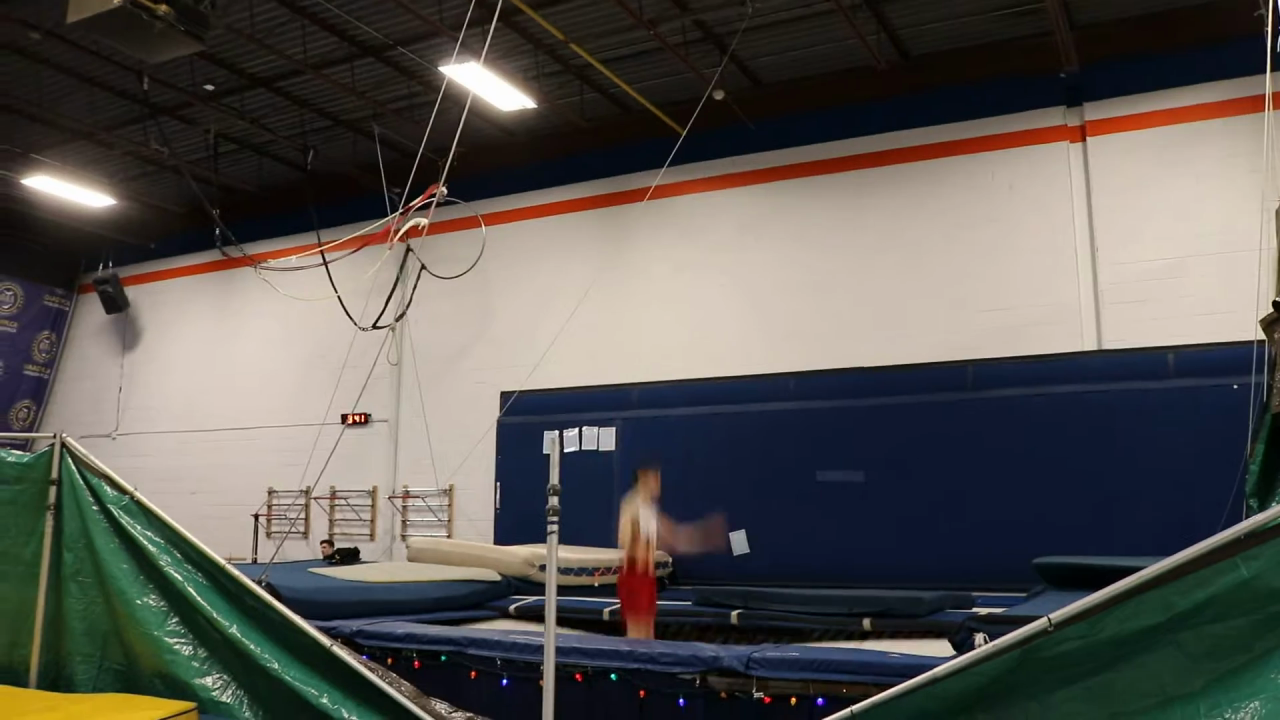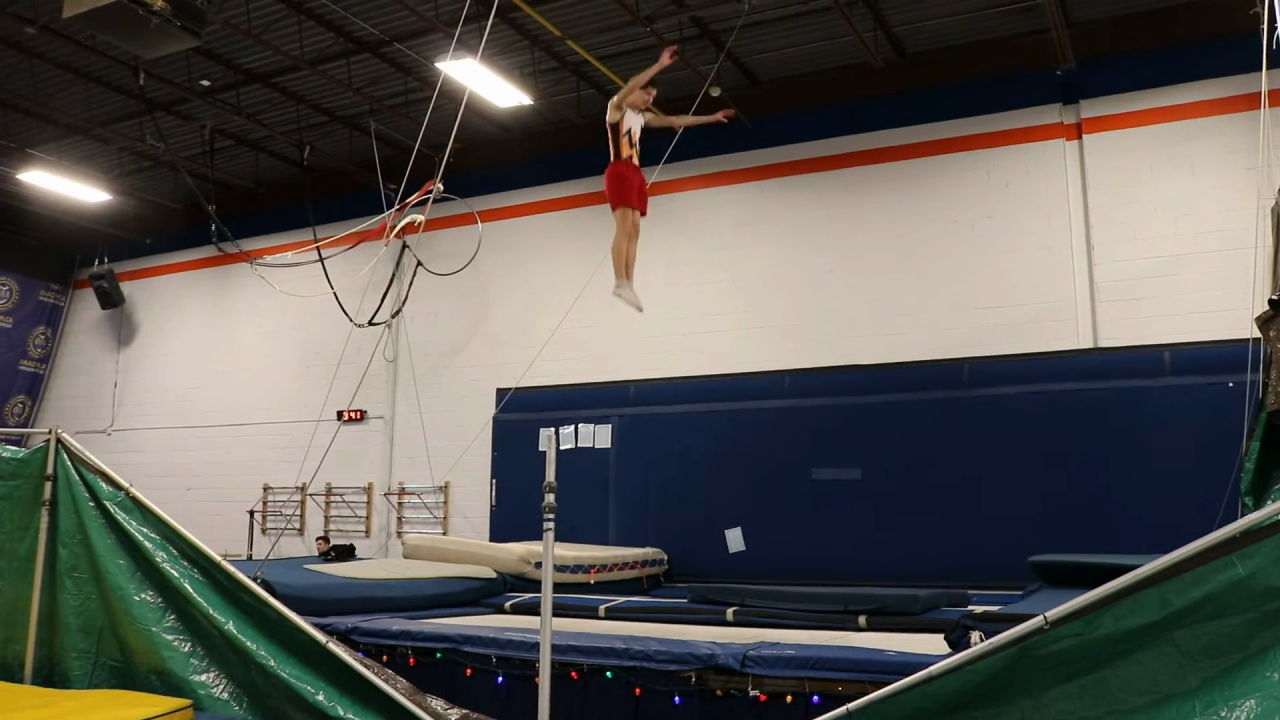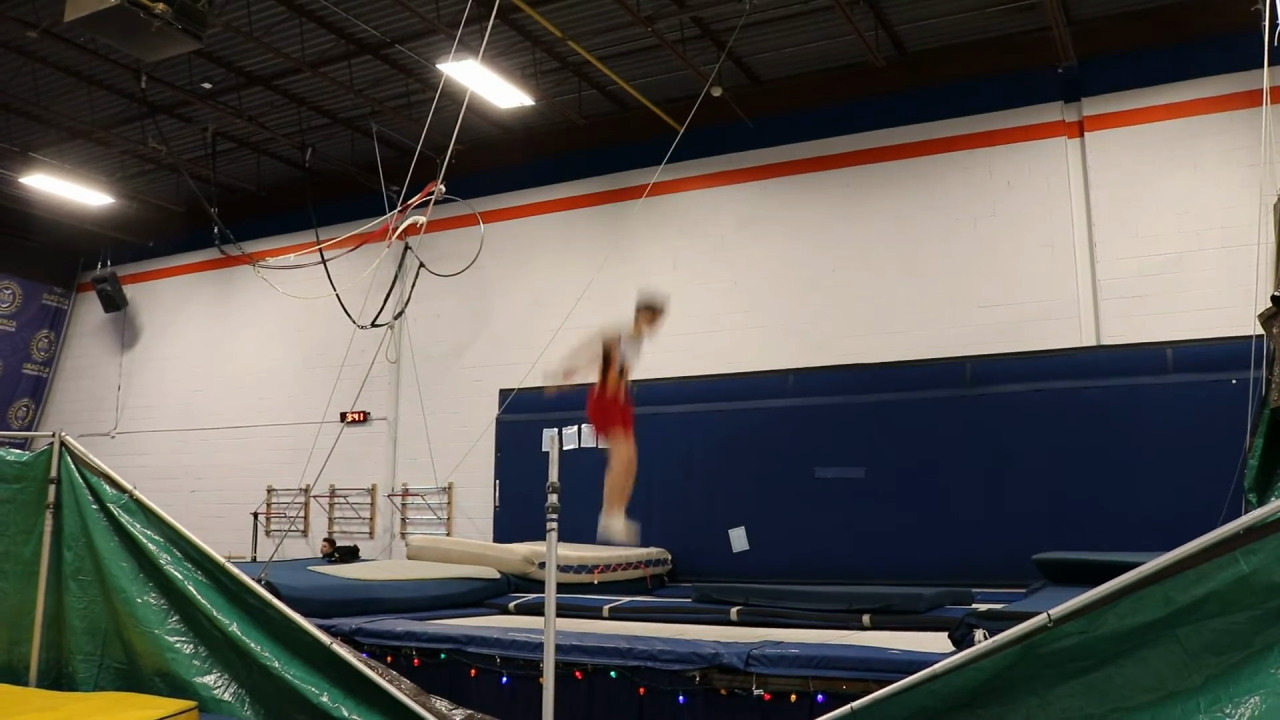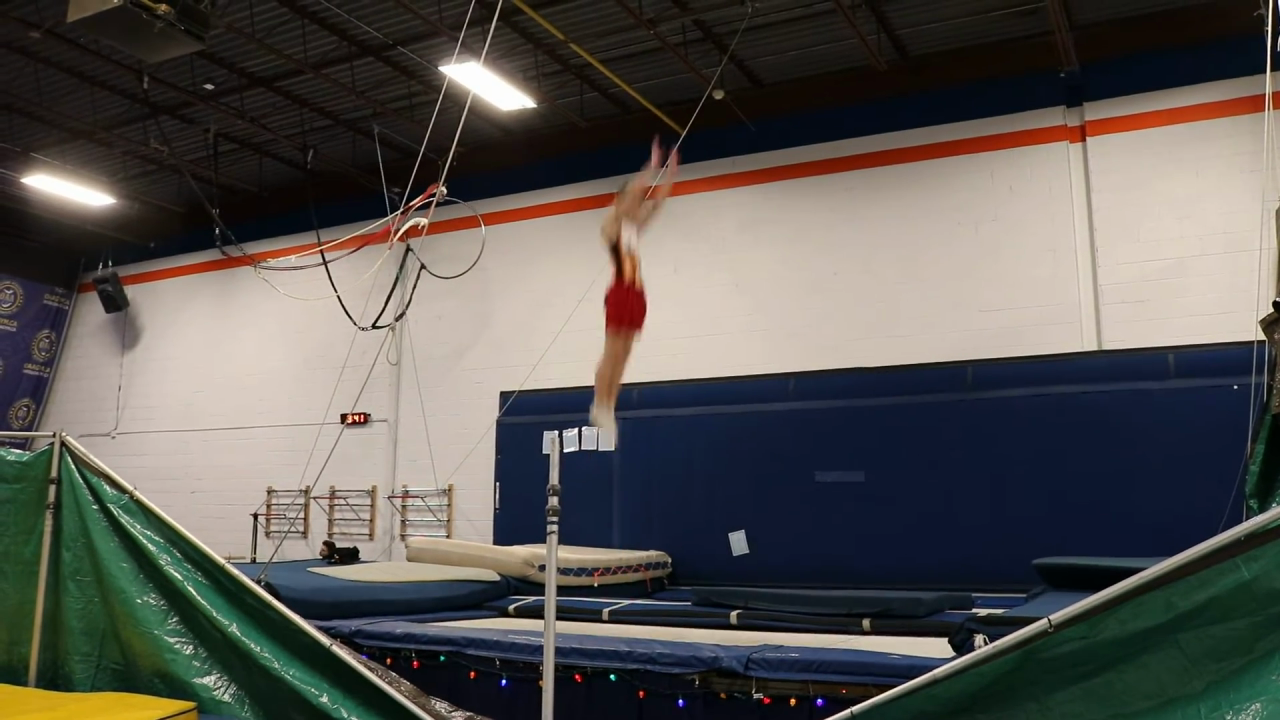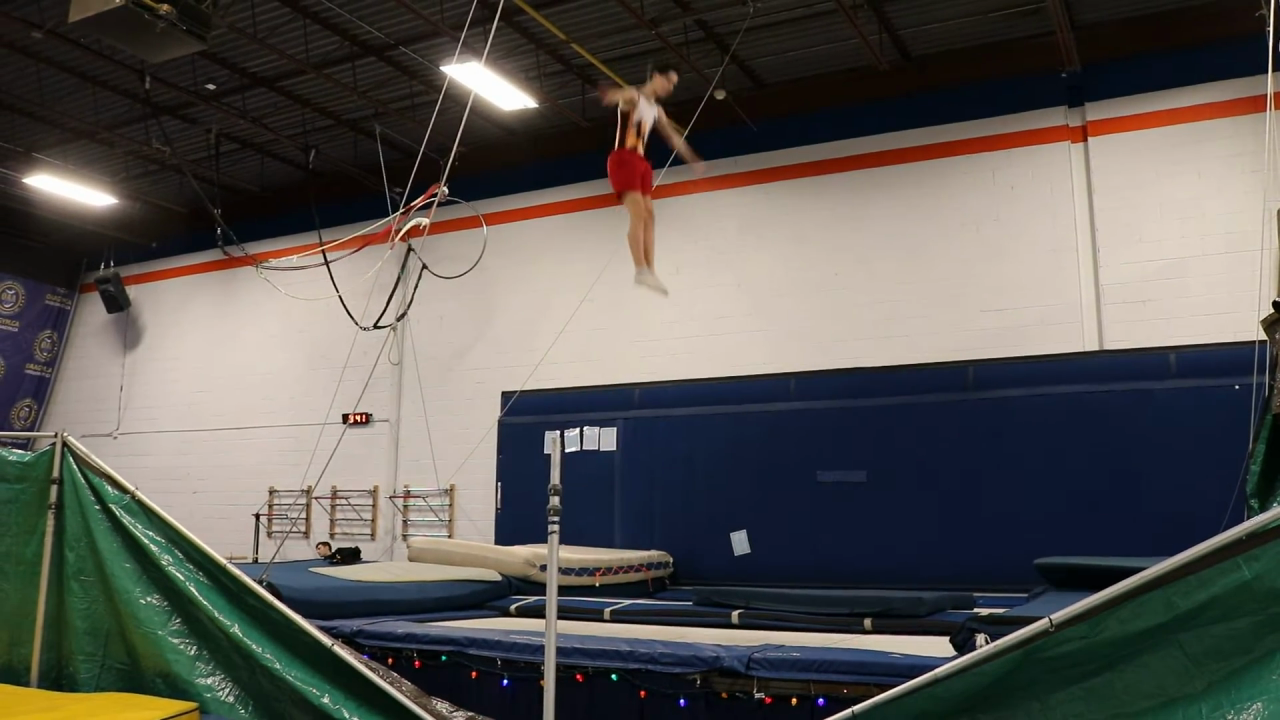
dt=0.7s
person 1, frame 1
left shoulder: (653, 513)
right shoulder: (629, 511)
left elbow: (674, 539)
right elbow: (624, 543)
left wrist: (704, 538)
left hip: (647, 579)
right hip: (633, 579)
left knee: (646, 636)
right knee: (637, 632)
person 1, frame 2
left shoulder: (642, 116)
right shoulder: (616, 106)
left elbow: (676, 121)
right elbow: (631, 84)
left wrist: (711, 117)
right wrist: (660, 64)
left hip: (635, 173)
right hip: (620, 171)
left knee: (633, 230)
right knee: (624, 228)
left ankle: (628, 284)
right ankle: (621, 283)
person 1, frame 3
left shoulder: (638, 339)
right shoulder: (614, 336)
right elbow: (581, 355)
right wrist: (561, 373)
left hip: (619, 402)
right hip: (603, 401)
left knee: (630, 461)
right knee: (623, 455)
left ankle: (618, 519)
right ankle: (611, 516)
person 1, frame 4
left shoulder: (633, 229)
right shoulder: (612, 225)
left elbow: (656, 203)
right elbow: (627, 197)
left wrist: (669, 172)
right wrist: (651, 168)
left hip: (635, 294)
right hip: (621, 292)
left knee: (622, 354)
right knee: (612, 353)
left ankle: (608, 408)
right ankle: (600, 406)
person 1, frame 5
left shoulder: (656, 110)
right shoulder: (633, 97)
left elbow: (674, 137)
right elbow: (620, 96)
left wrist: (694, 160)
right wrist: (610, 95)
left hip: (639, 163)
right hip: (622, 160)
left knee: (647, 217)
right knee: (639, 215)
left ankle: (649, 272)
right ankle: (642, 271)
